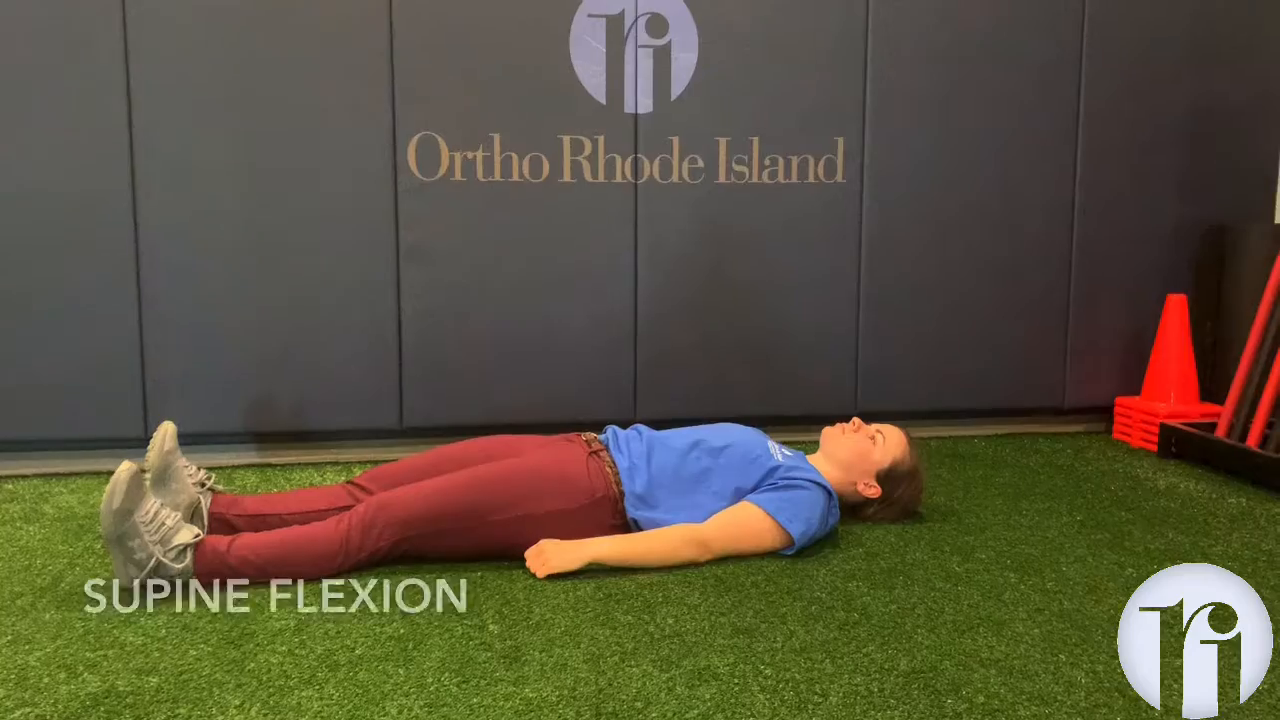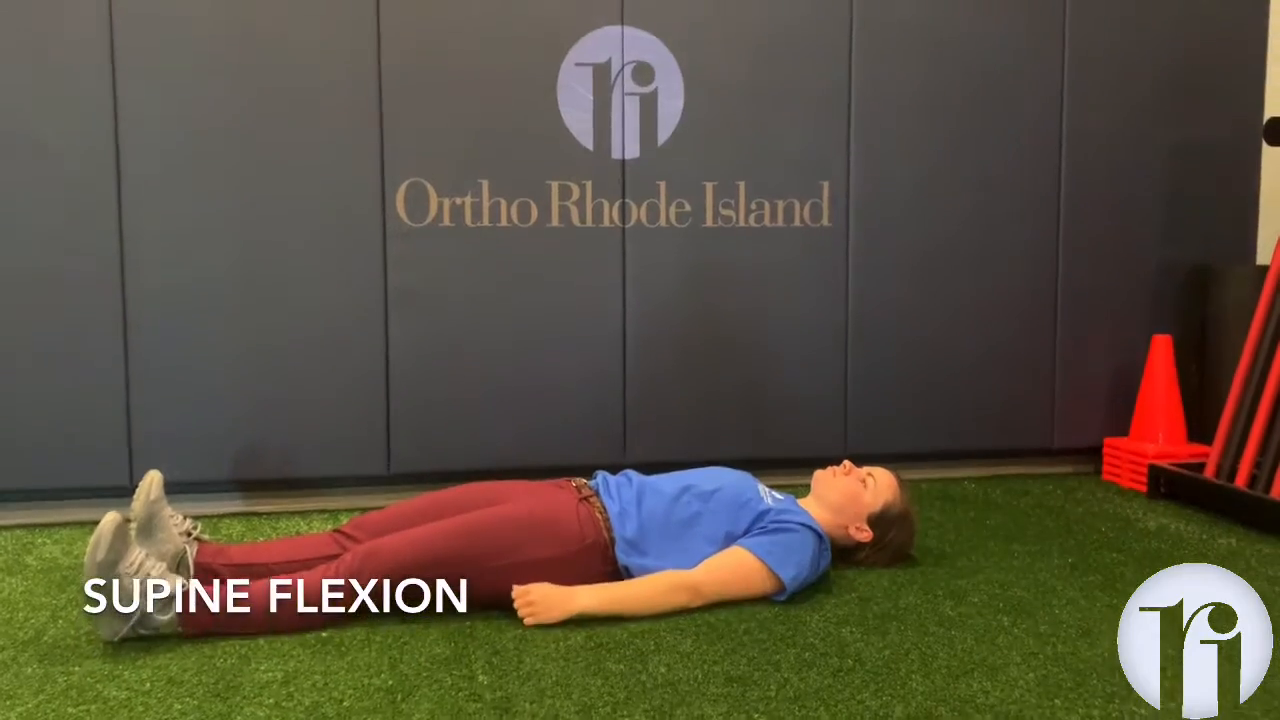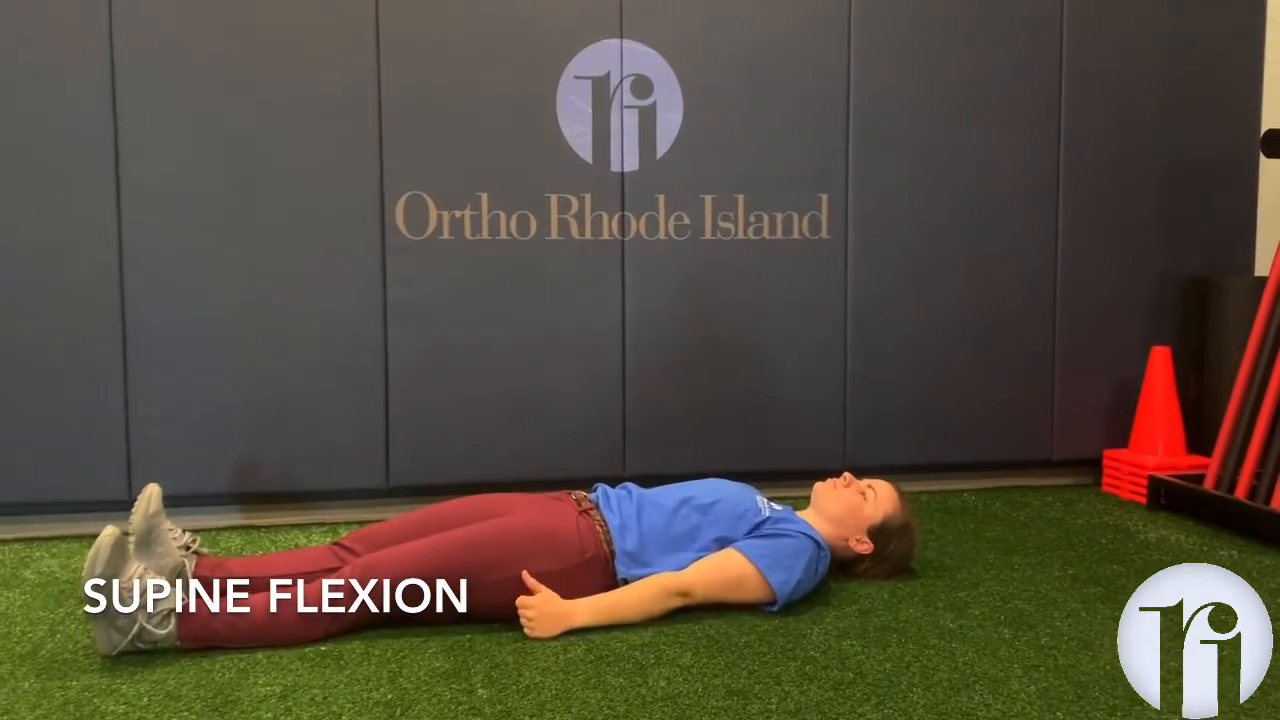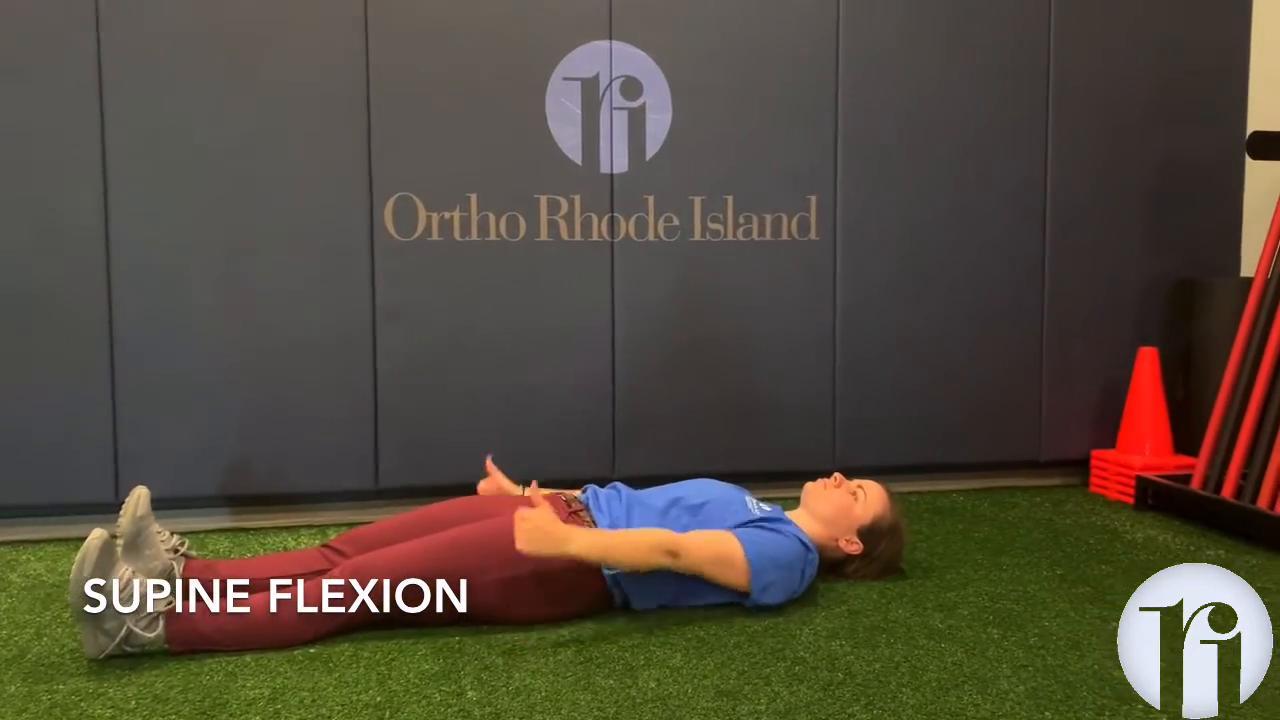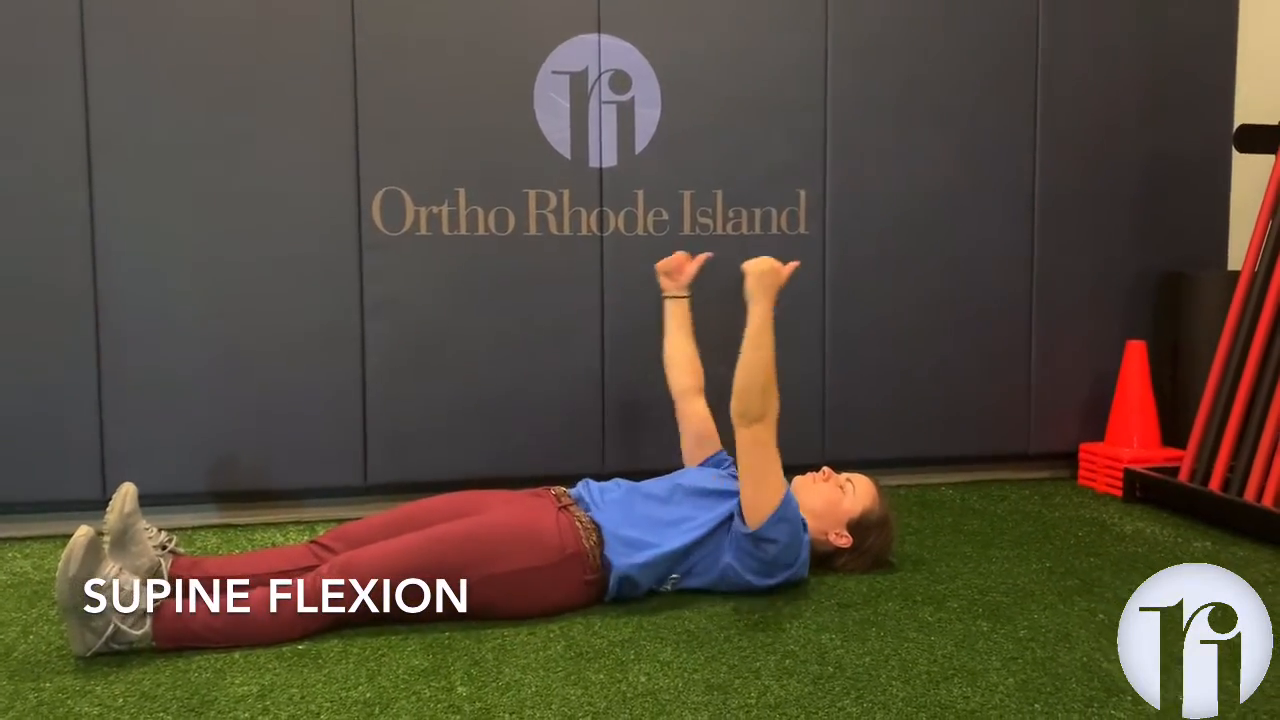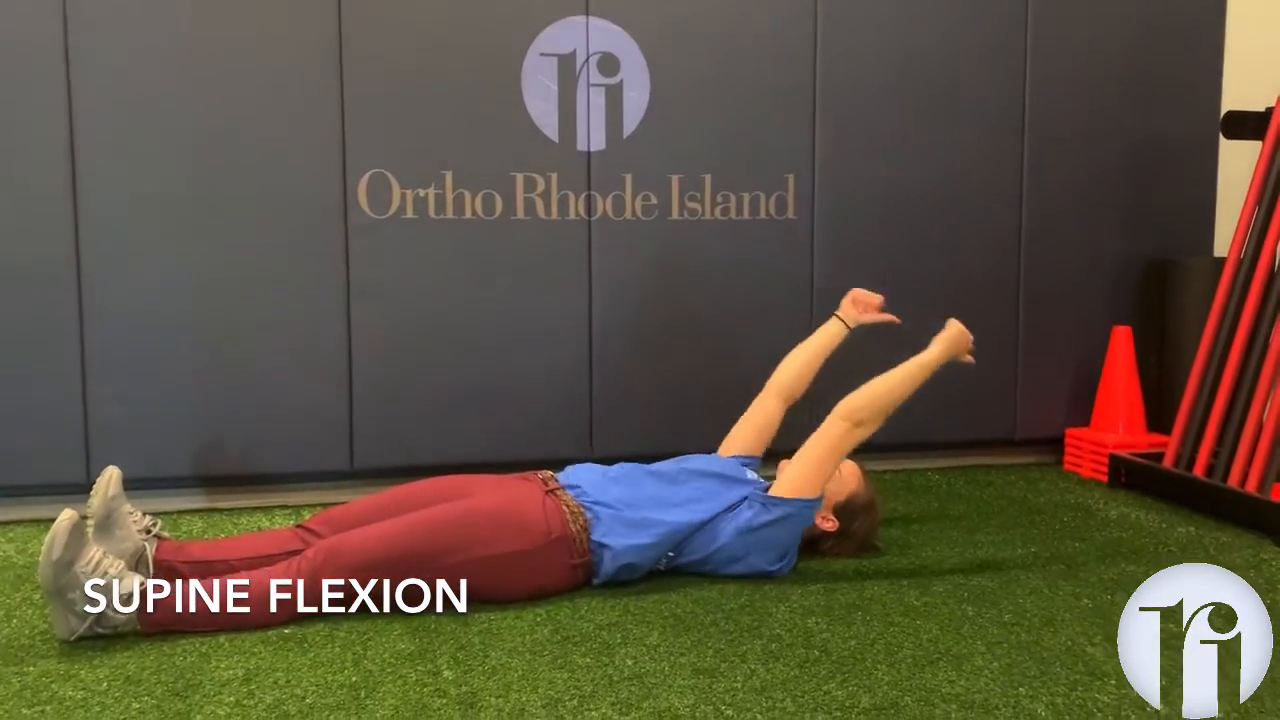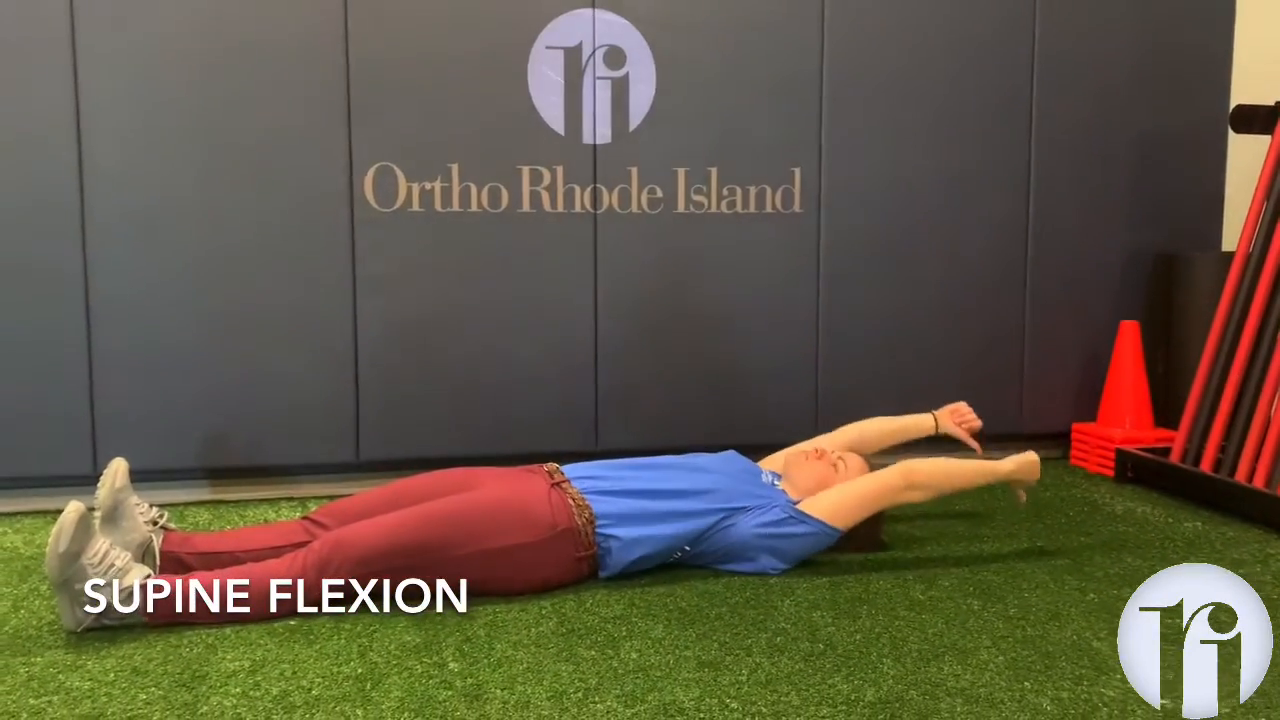
dt=0.7s
person 1, frame 1
left shoulder: (807, 502)
right shoulder: (777, 460)
left elbow: (701, 540)
left wrist: (584, 552)
left hip: (596, 497)
right hip: (587, 451)
left knee: (383, 523)
right knee: (373, 489)
left ankle: (189, 556)
right ankle: (210, 507)
person 1, frame 2
left shoulder: (799, 545)
right shoulder: (771, 505)
left elbow: (693, 588)
left wrist: (573, 601)
left hip: (586, 542)
right hip: (577, 496)
left knee: (371, 570)
right knee: (358, 536)
left ankle: (167, 605)
right ankle: (193, 554)
person 1, frame 3
left shoulder: (795, 554)
right shoulder: (767, 516)
left elbow: (684, 586)
left wrist: (572, 613)
left hip: (586, 556)
right hip: (577, 509)
left knee: (372, 584)
right knee: (357, 553)
left ankle: (167, 620)
right ankle: (192, 567)
person 1, frame 4
left shoulder: (787, 559)
right shoulder: (760, 514)
left elbow: (670, 550)
left wrist: (560, 537)
right wrist: (527, 496)
left hip: (579, 567)
right hip: (574, 523)
left knee: (365, 589)
right knee: (349, 550)
left ankle: (154, 623)
right ankle: (183, 571)
person 1, frame 5
left shoulder: (778, 547)
right shoulder: (729, 489)
left elbow: (754, 418)
right elbow: (687, 396)
left wrist: (760, 306)
right wrist: (676, 299)
left hip: (567, 555)
right hip: (550, 509)
left knee: (347, 584)
right knee: (336, 550)
left ankle: (138, 618)
right ankle: (168, 570)
person 1, frame 6
left shoulder: (769, 535)
right shoulder: (738, 478)
left elbow: (843, 423)
right elbow: (779, 391)
left wrist: (934, 356)
right wrist: (841, 322)
left hip: (554, 540)
right hip: (536, 495)
left knee: (331, 570)
right knee: (324, 533)
left ankle: (125, 602)
right ankle: (150, 553)
person 1, frame 7
left shoulder: (783, 529)
right shoulder: (758, 478)
left elbow: (892, 483)
right elbow: (845, 429)
left wrist: (1001, 468)
right wrist: (935, 421)
left hip: (560, 534)
right hip: (543, 485)
left knee: (340, 563)
right knee: (331, 527)
left ankle: (134, 593)
right ankle: (161, 543)
